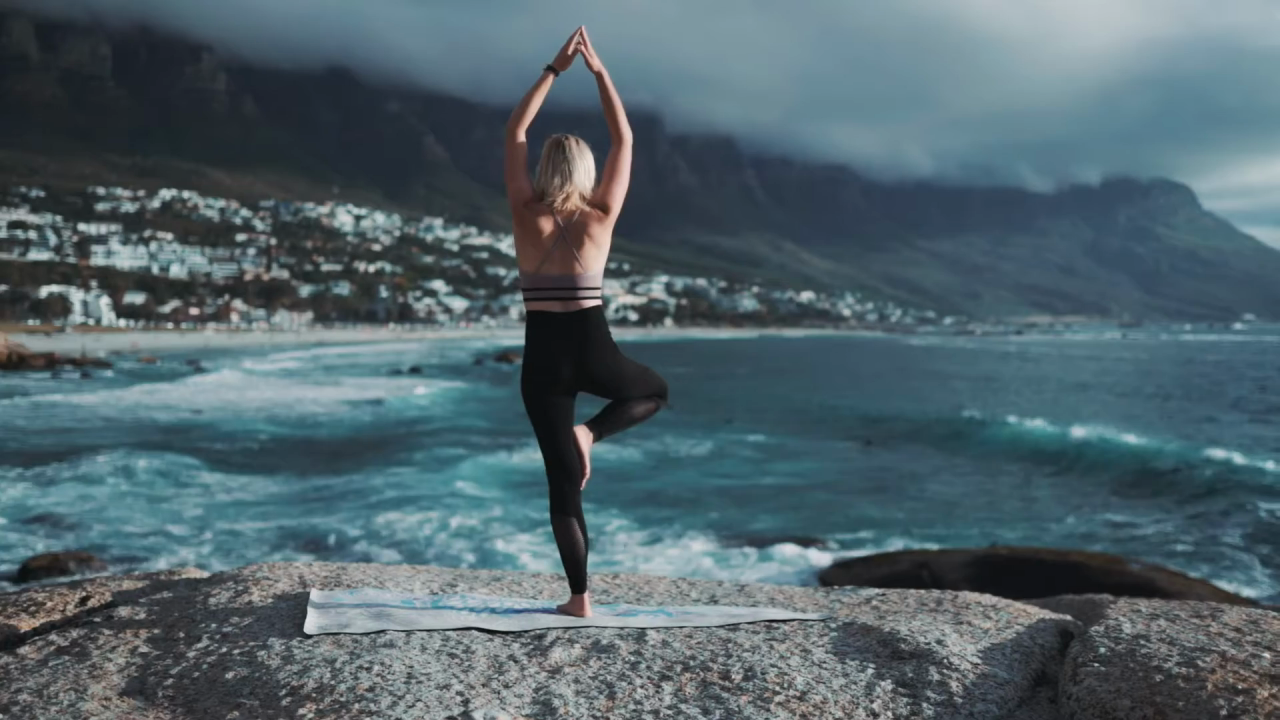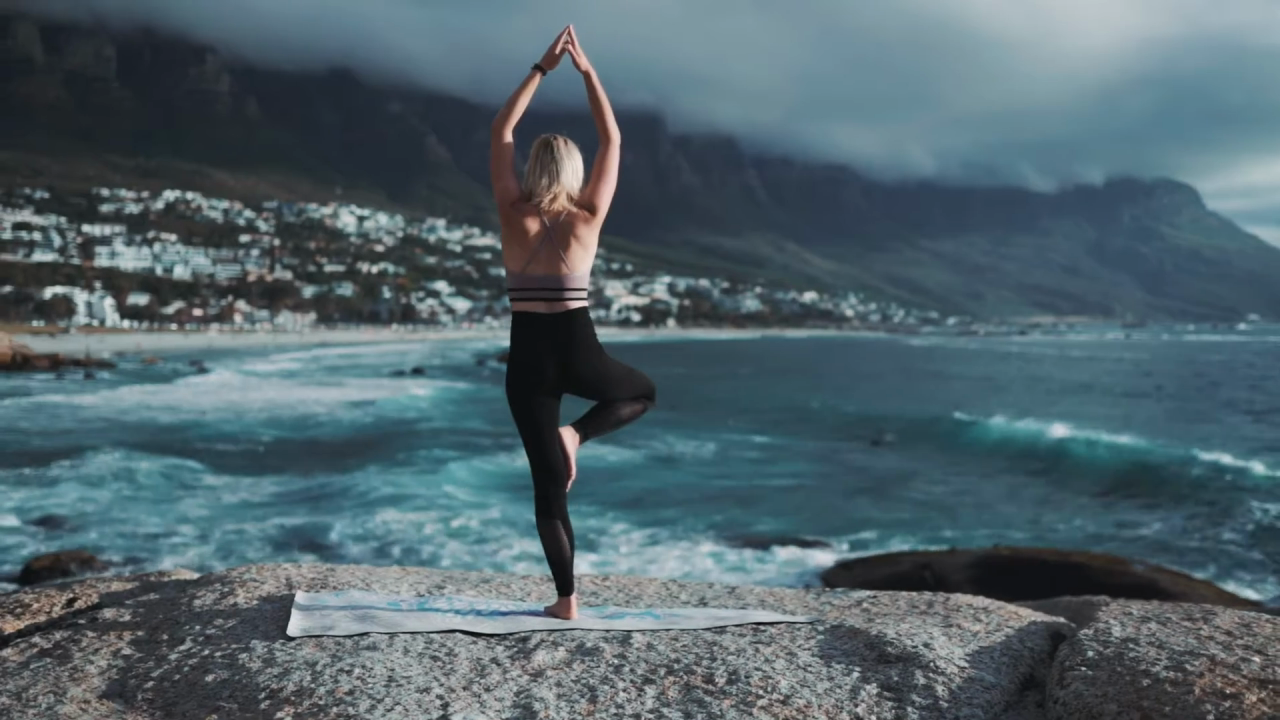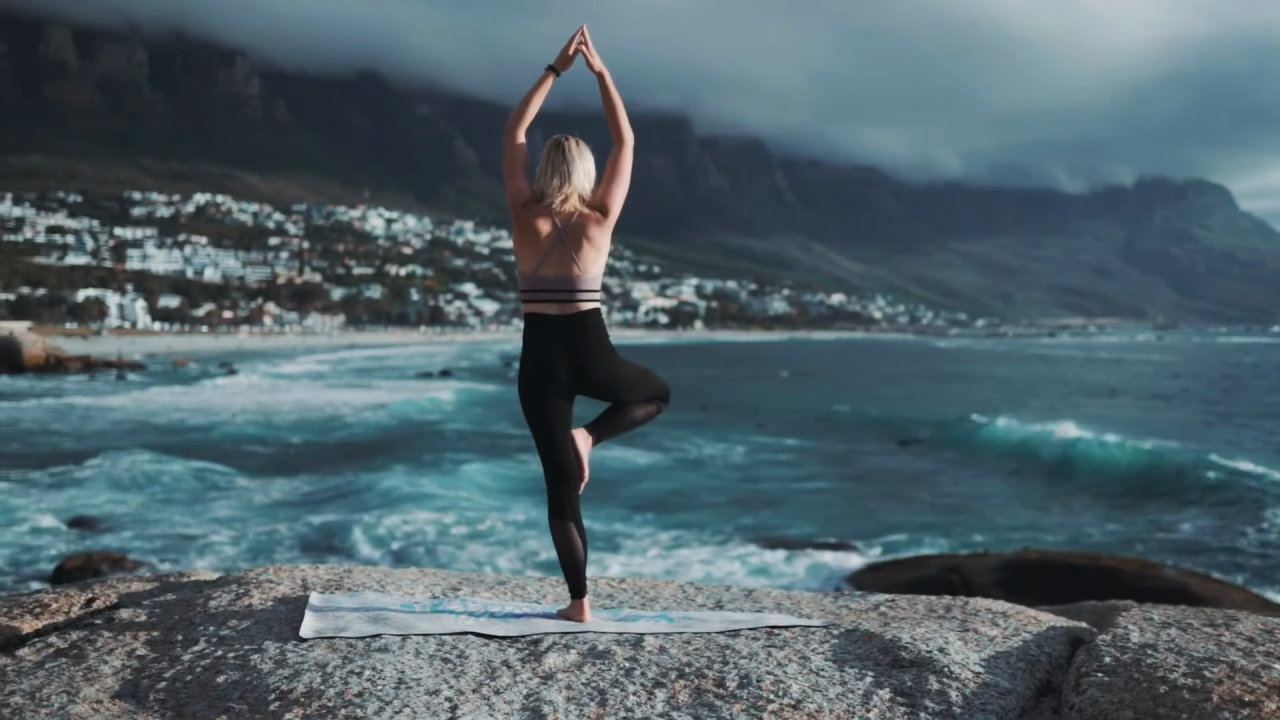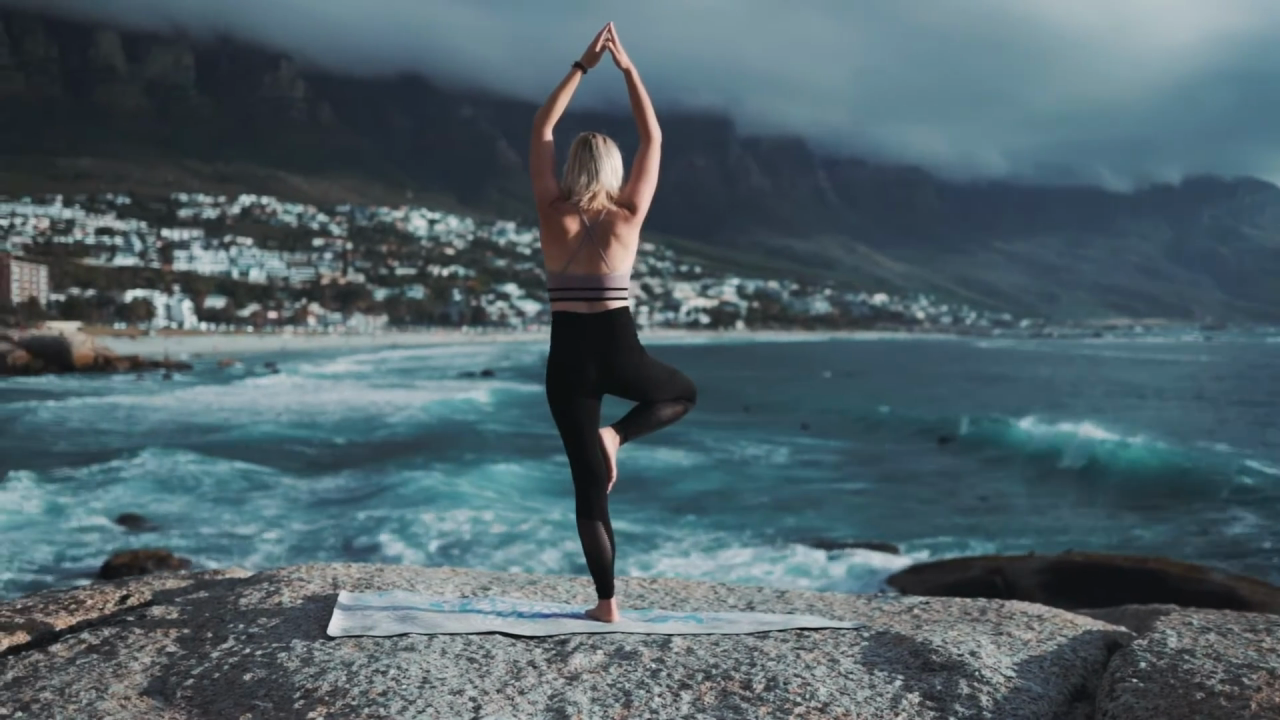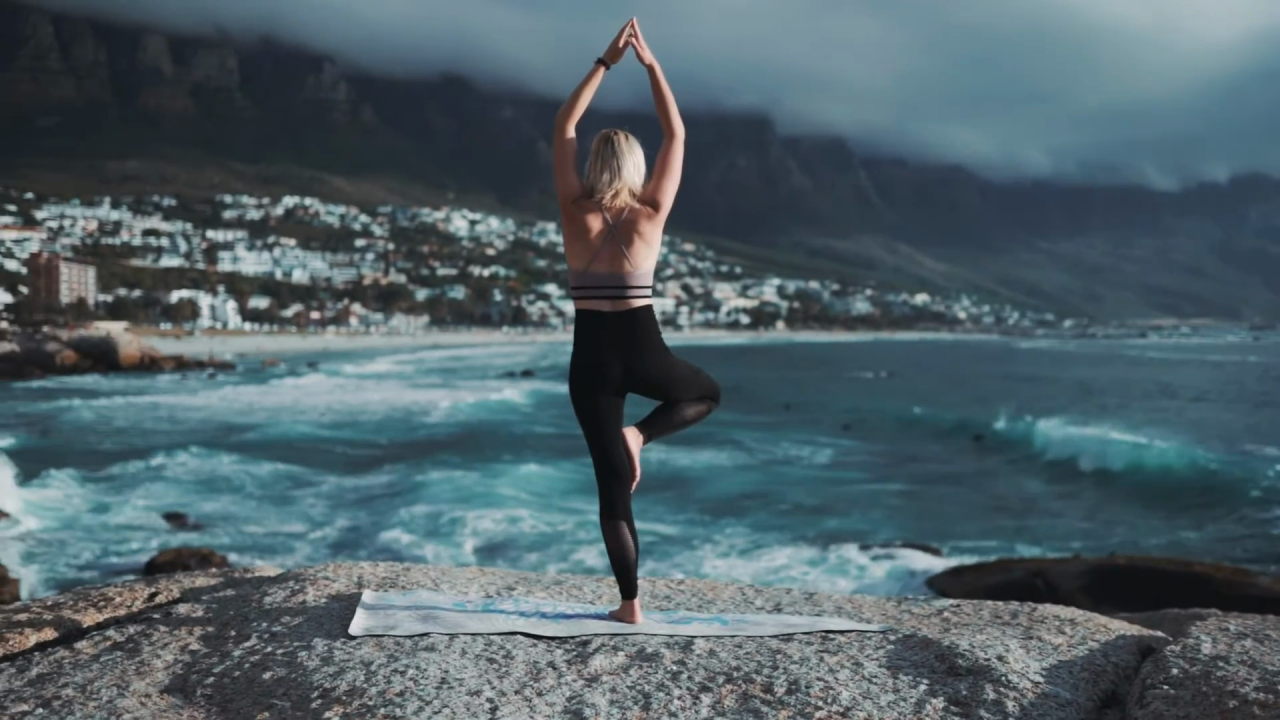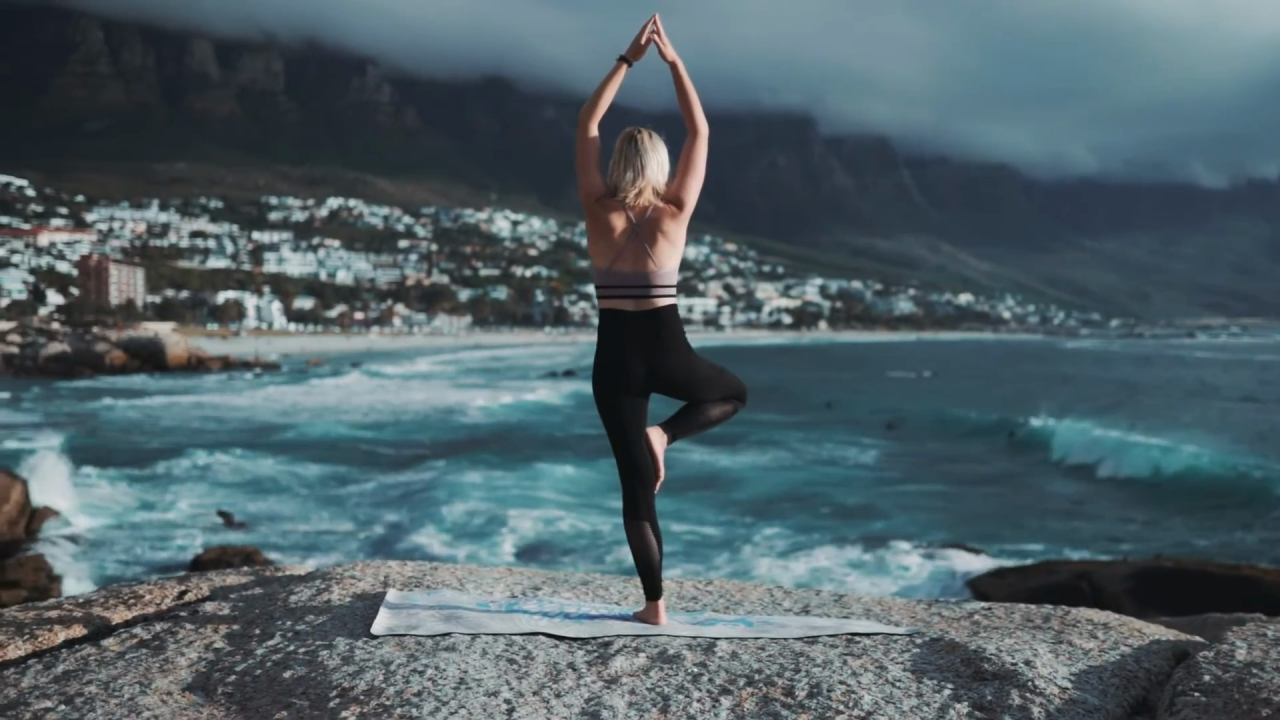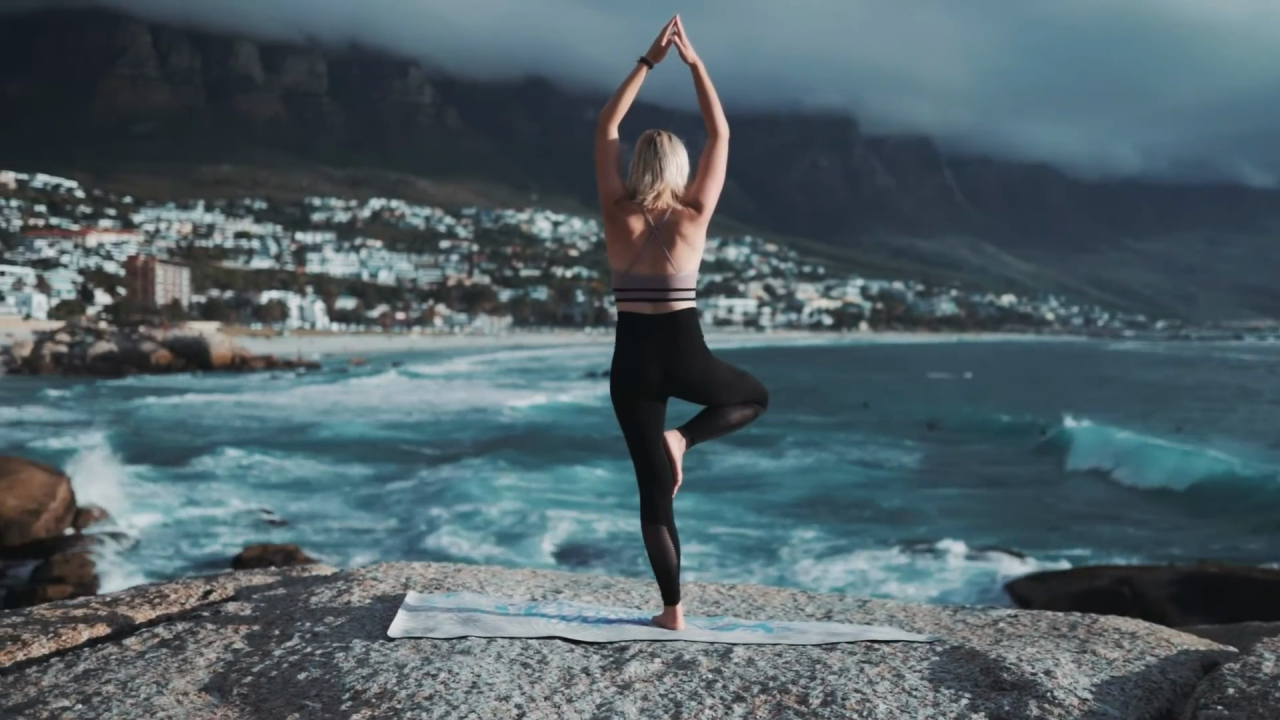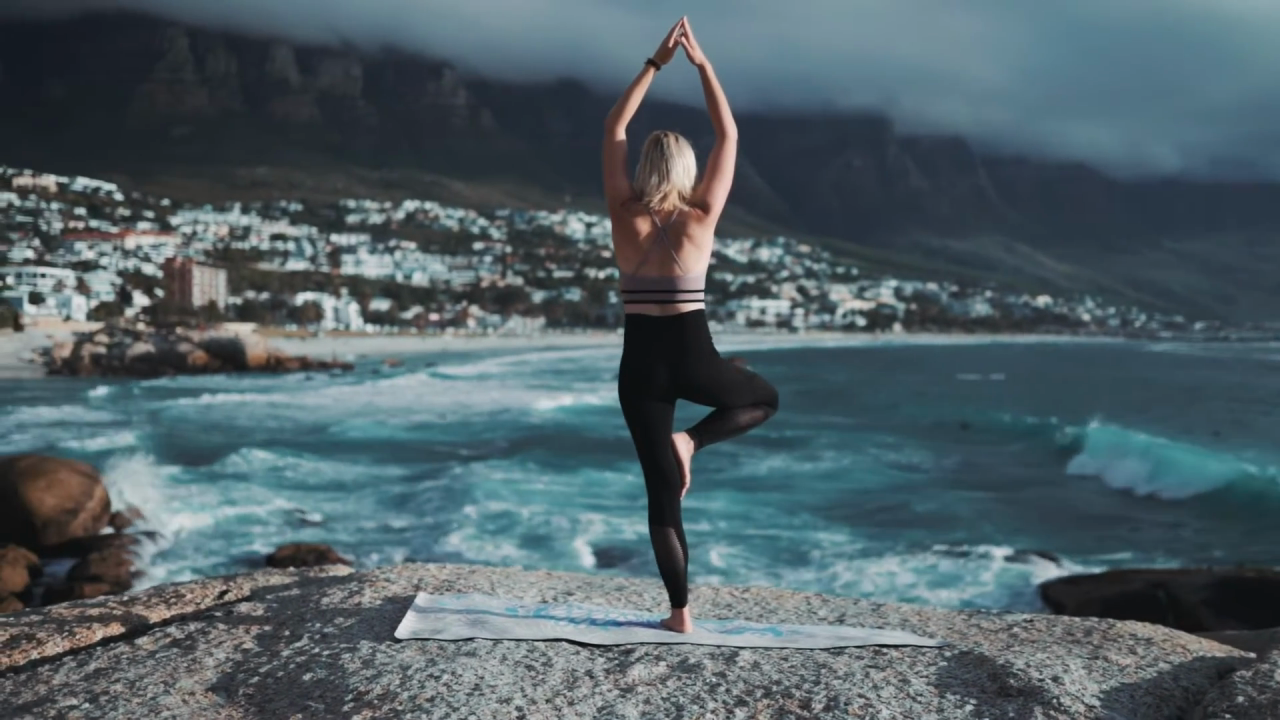
dt=0.5s
person 1, frame 1
left shoulder: (526, 215)
right shoulder: (601, 217)
left elbow: (513, 134)
right elbow: (624, 139)
left wrist: (554, 68)
right wrist: (597, 69)
left hip: (543, 358)
right hip: (593, 353)
left knee: (563, 485)
right knee: (654, 390)
left ankle: (579, 598)
right ankle: (590, 432)
person 1, frame 2
left shoulder: (513, 216)
right shoulder: (587, 218)
left elbow: (500, 133)
right elbow: (612, 138)
left wrist: (542, 68)
right wrist: (585, 68)
left hip: (528, 359)
right hip: (578, 354)
left knee: (548, 485)
right knee: (643, 391)
left ankle: (566, 601)
right ankle: (576, 434)
person 1, frame 3
left shoulder: (524, 217)
right shoulder: (599, 220)
left elbow: (513, 133)
right elbow: (625, 140)
left wrist: (555, 69)
right wrist: (599, 69)
left hip: (540, 360)
right hip: (590, 355)
left knee: (561, 487)
right knee: (657, 393)
left ankle: (578, 603)
right ankle: (589, 436)
person 1, frame 4
left shoulder: (552, 215)
right shoulder: (628, 217)
left elbow: (541, 130)
right elbow: (652, 137)
left wrist: (582, 66)
right wrist: (625, 66)
left hip: (568, 360)
right hip: (619, 354)
left knee: (589, 488)
right knee: (684, 392)
left ankle: (607, 603)
right ankle: (617, 435)
person 1, frame 5
left shoulder: (575, 213)
right shoulder: (651, 215)
left elbow: (564, 127)
right elbow: (677, 134)
left wrist: (605, 62)
right wrist: (649, 62)
left hip: (592, 358)
right hip: (643, 352)
left knee: (612, 488)
right knee: (707, 392)
left ankle: (630, 605)
right ankle: (641, 434)
person 1, frame 6
left shoulder: (598, 212)
right shoulder: (674, 214)
left elbow: (586, 126)
right elbow: (699, 131)
left wrist: (627, 59)
right wrist: (672, 60)
left hip: (615, 358)
right hip: (666, 352)
left knee: (636, 488)
right knee: (734, 393)
left ankle: (655, 607)
right ankle: (665, 434)
person 1, frame 7
left shoulder: (616, 214)
right shoulder: (693, 216)
left elbow: (606, 128)
right elbow: (720, 133)
left wrist: (647, 61)
right wrist: (693, 60)
left hip: (632, 362)
right hip: (684, 357)
left knee: (653, 491)
right knee: (754, 396)
left ankle: (672, 611)
right ankle: (683, 437)
person 1, frame 8
left shoulder: (624, 216)
right shoulder: (701, 218)
left elbow: (613, 130)
right elbow: (728, 134)
left wrist: (654, 63)
right wrist: (701, 62)
left hip: (640, 363)
right hip: (692, 358)
left knee: (662, 493)
right knee: (765, 398)
left ankle: (680, 614)
right ankle: (692, 440)
